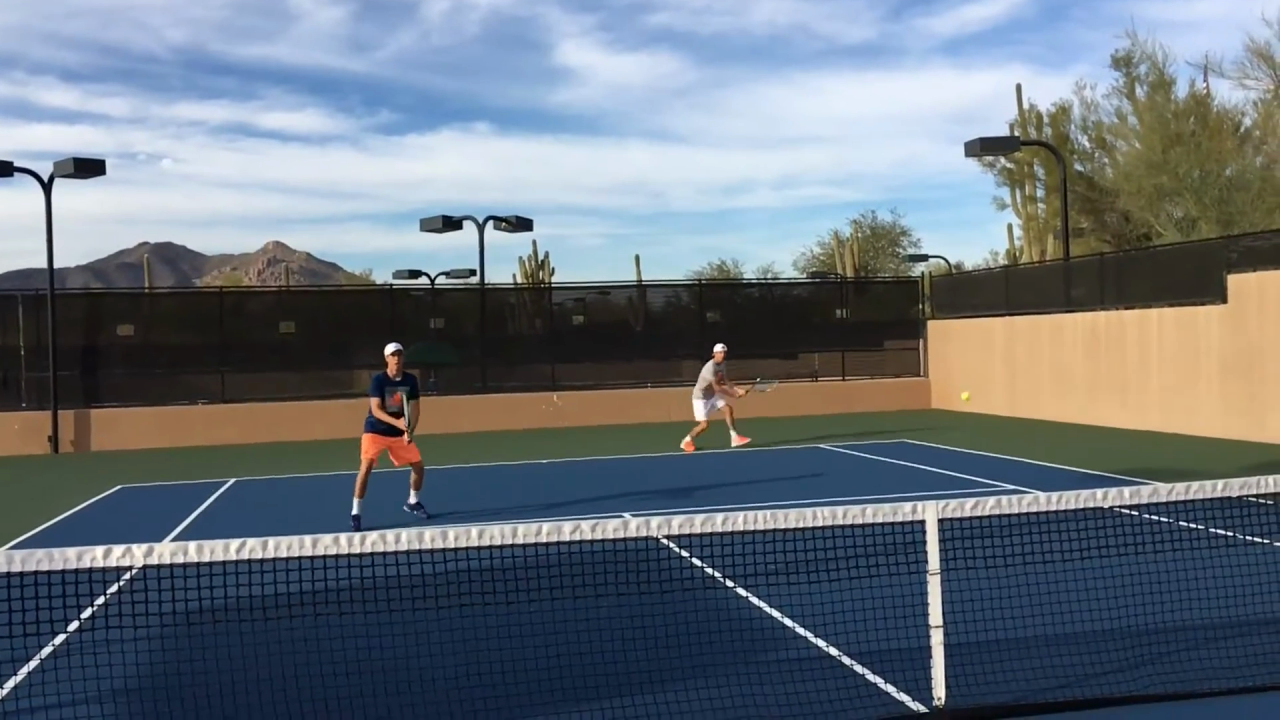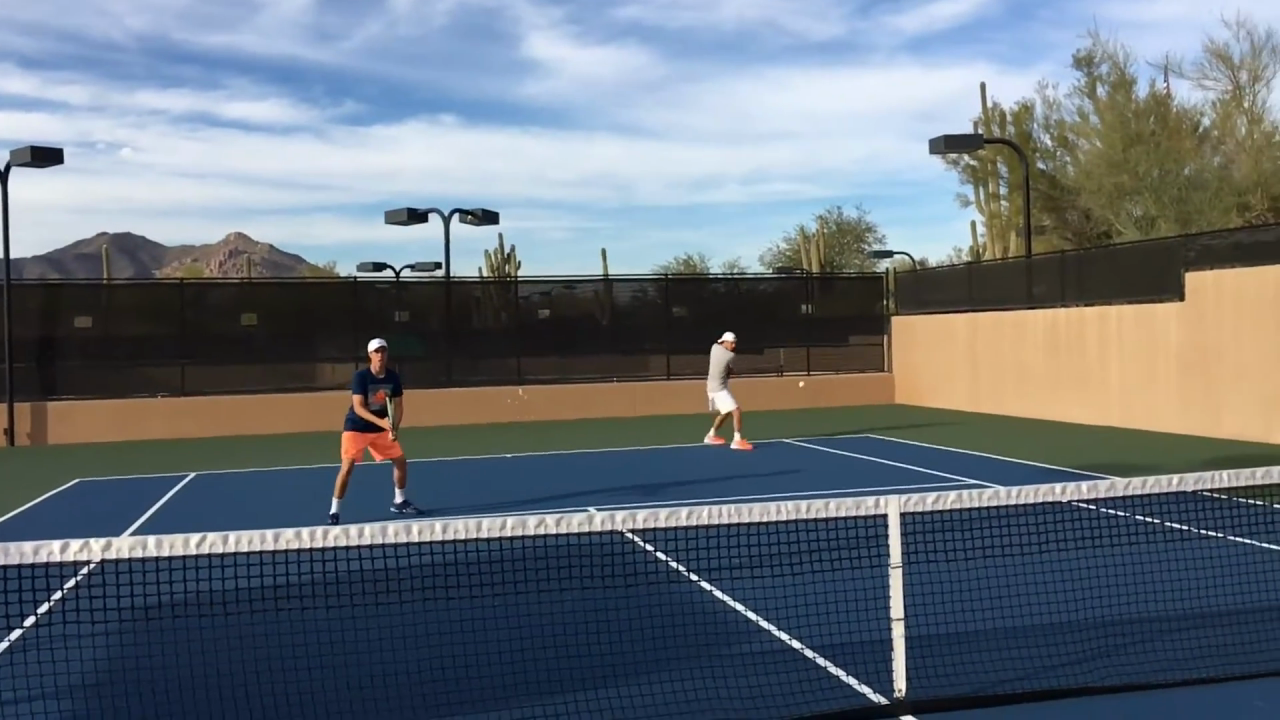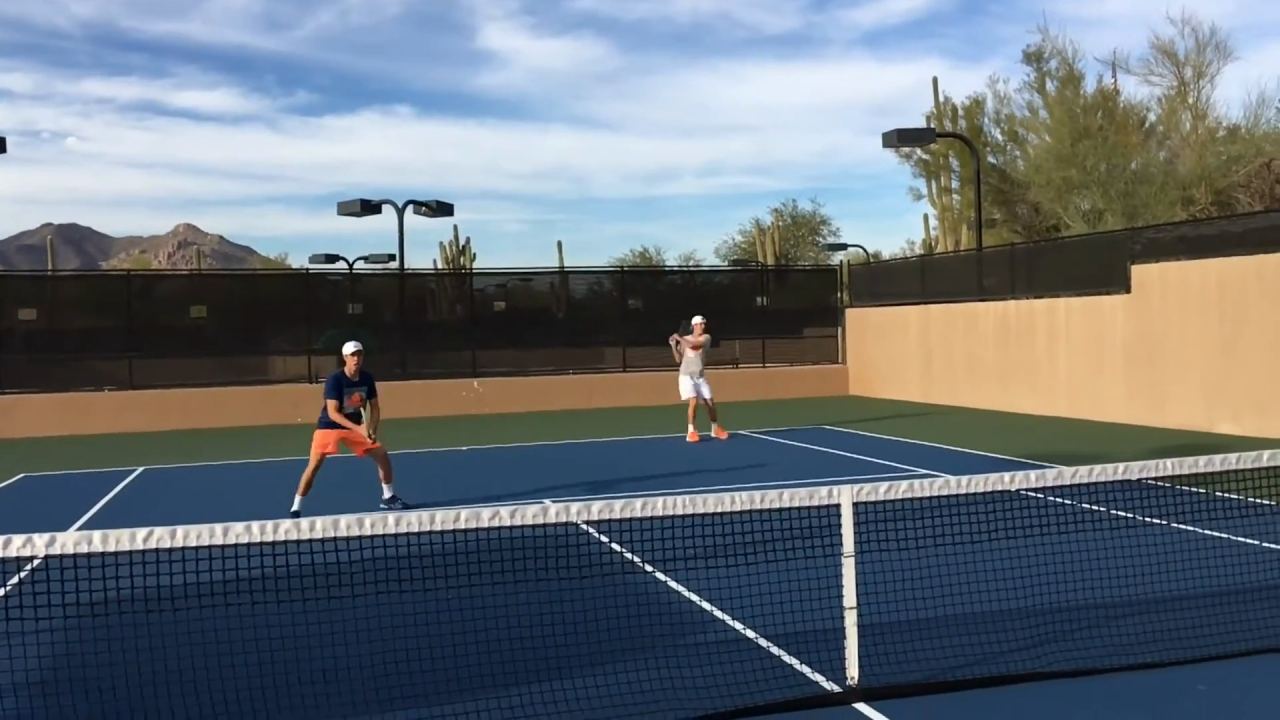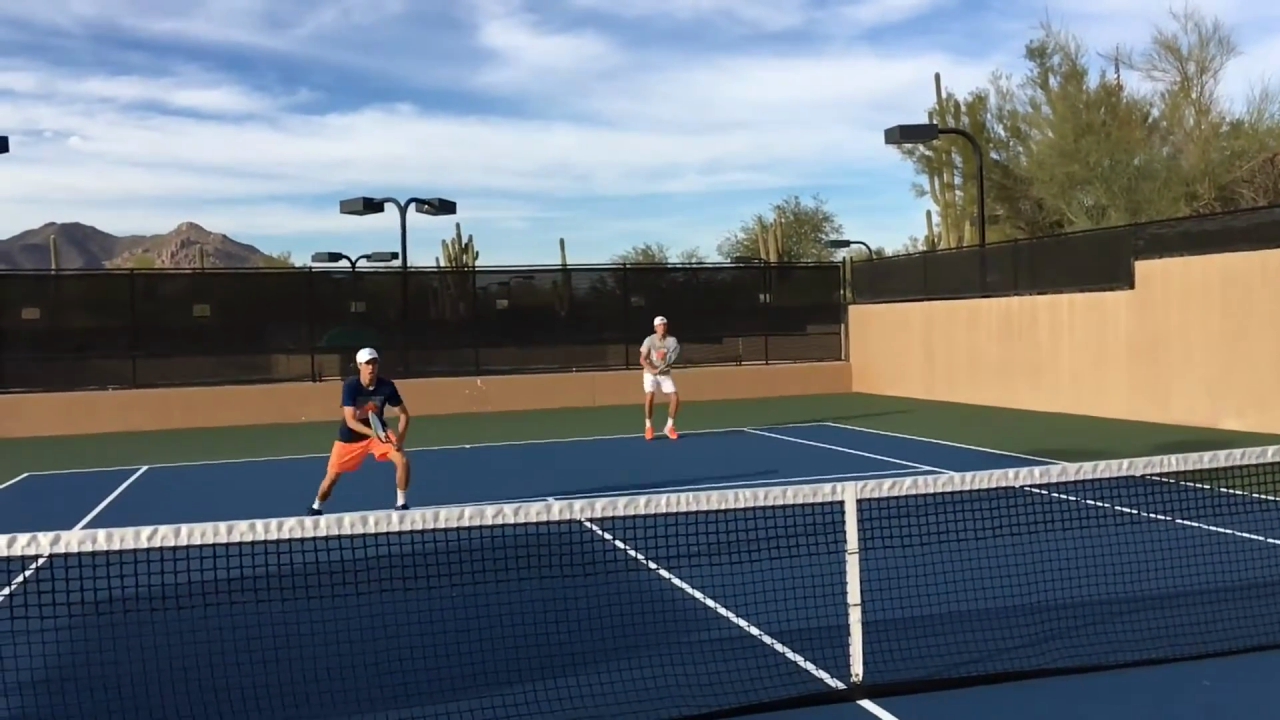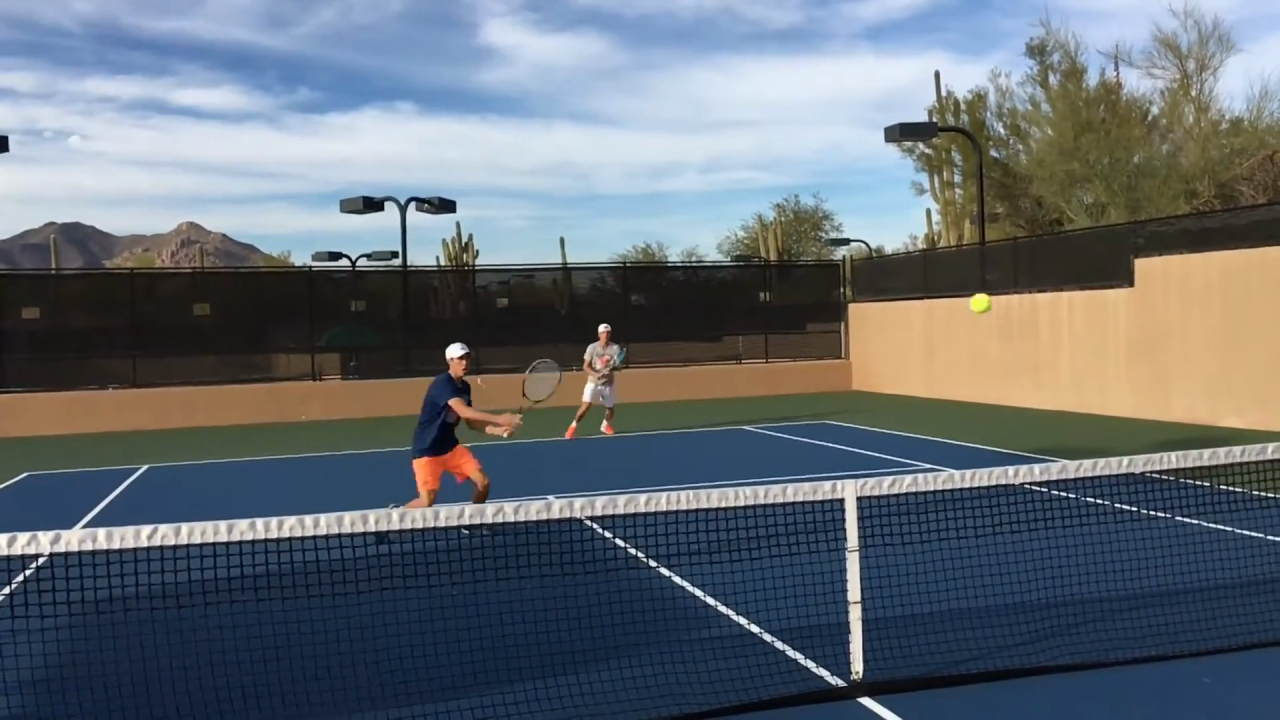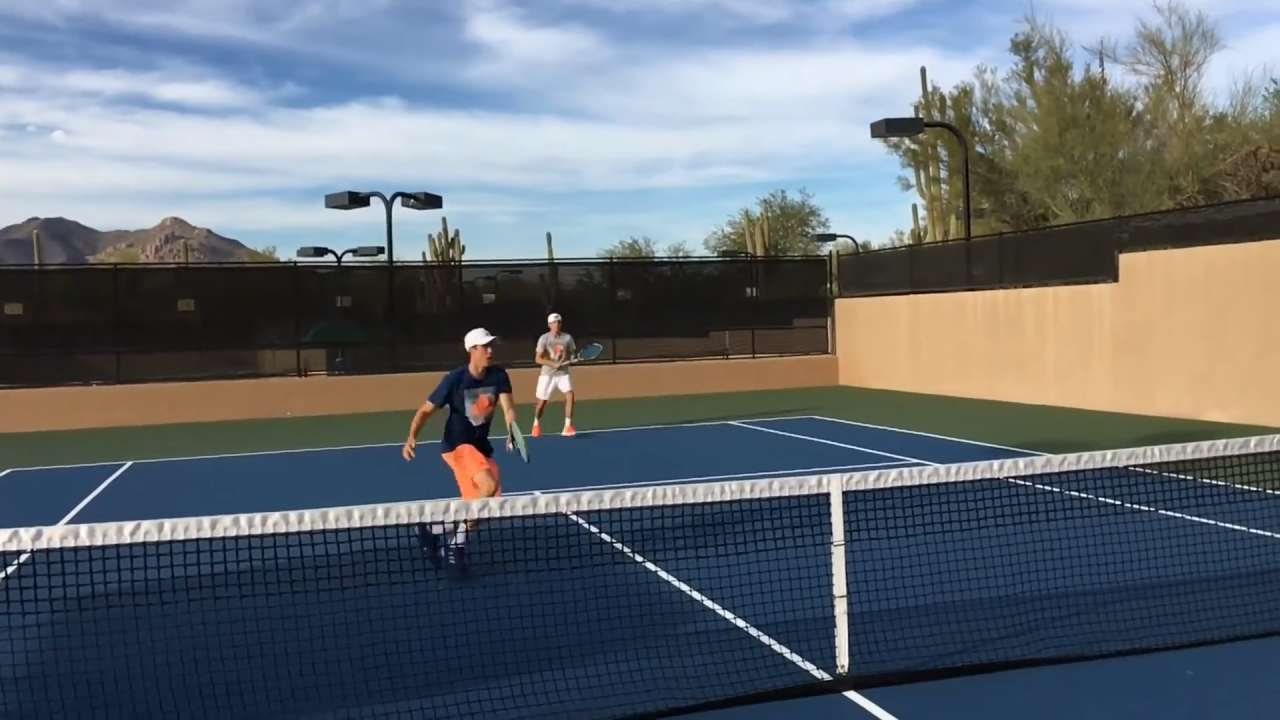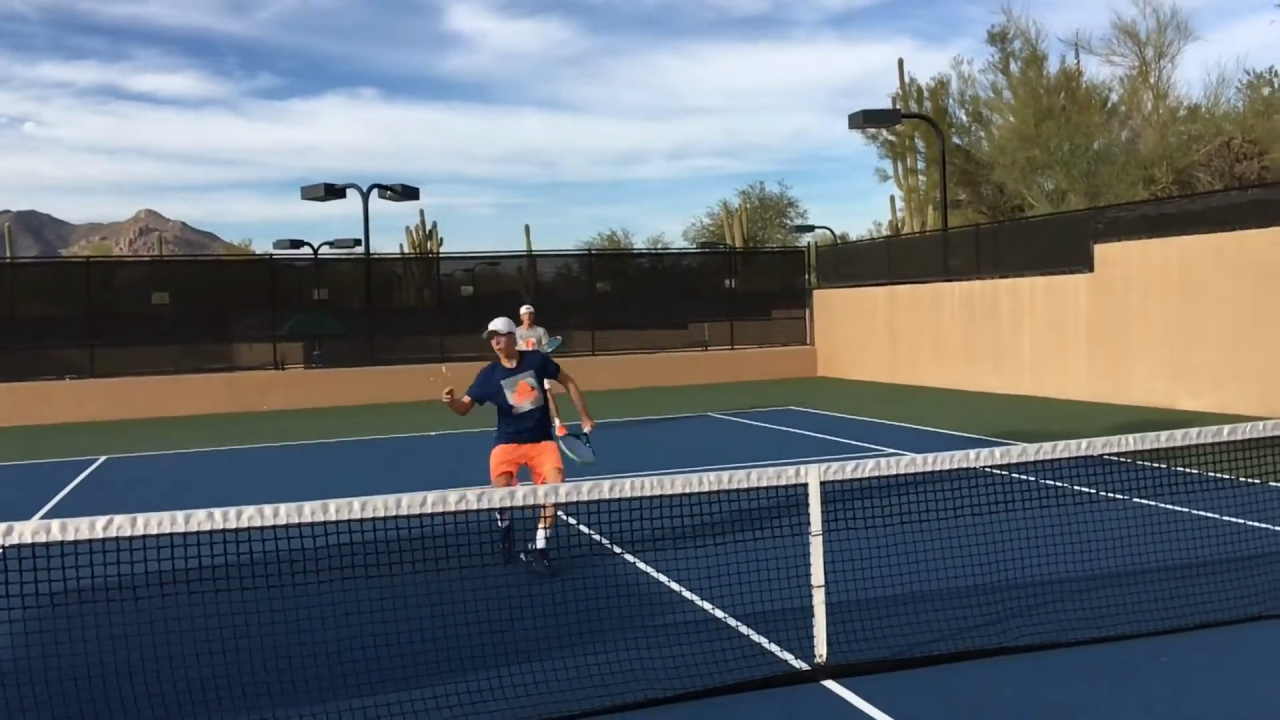
dt=0.5s
person 1, frame 1
left shoulder: (411, 380)
right shoulder: (378, 380)
left elbow: (414, 409)
right elbow: (375, 410)
left wrist: (409, 430)
right wrist: (397, 422)
left hip: (398, 433)
right hip: (375, 431)
left knee: (418, 465)
right knee: (366, 467)
left ankle: (412, 502)
right ankle: (356, 513)
person 1, frame 2
left shoulder: (393, 377)
right shoulder: (360, 376)
left elbow: (398, 406)
right elbow: (358, 407)
left wrist: (393, 427)
right wrist: (381, 422)
left hip: (380, 429)
right hip: (356, 428)
left knee: (400, 461)
right knee: (347, 466)
left ankle: (399, 501)
right ankle: (334, 511)
person 1, frame 3
left shoulder: (367, 379)
right shoulder: (335, 380)
left elbow: (374, 408)
right elbow: (332, 413)
left wrist: (371, 430)
right wrist: (357, 428)
left hip: (356, 427)
right hip: (329, 427)
left knee: (382, 455)
right knee: (314, 464)
left ankle: (388, 497)
right ankle: (296, 508)
person 1, frame 4
left shoulder: (387, 386)
right shoulder: (349, 385)
left elbow: (404, 414)
right elbow: (350, 420)
left wrist: (399, 438)
right wrist: (375, 433)
right hip: (350, 435)
left knee: (403, 462)
right knee: (331, 478)
left ankle: (401, 505)
right ankle: (316, 508)
person 1, frame 5
left shoulder: (464, 386)
right shoulder: (442, 383)
left elbow: (473, 422)
right elbow: (464, 412)
left wrist: (499, 430)
right wrist: (498, 418)
left hip: (450, 447)
right hip: (426, 449)
left knee: (483, 484)
right knee: (426, 502)
person 1, frame 6
left shoulder: (499, 375)
right shoulder: (454, 380)
left elbow: (509, 409)
right elbow: (424, 411)
left wrist: (512, 435)
right wrist: (411, 438)
left hip: (481, 446)
right hip: (457, 445)
left knee: (476, 502)
right knee: (489, 487)
left ankle: (434, 530)
right ankle: (457, 544)
person 1, frame 7
left shoulder: (537, 359)
right shoulder: (488, 374)
left elbow: (569, 382)
right elbow: (465, 407)
left wrist: (584, 415)
right wrist: (451, 401)
left hip: (542, 438)
right hip: (508, 439)
left knee: (555, 483)
right knee: (499, 486)
left ankle: (539, 548)
right ankle: (505, 525)
